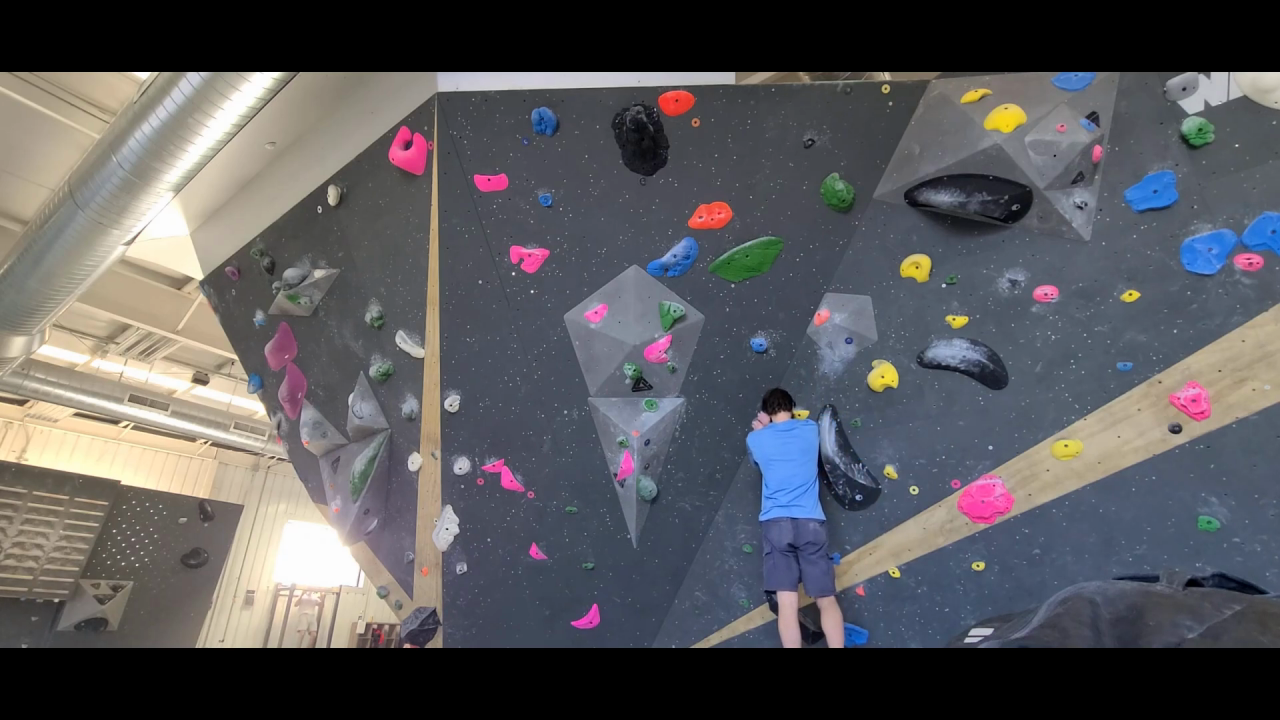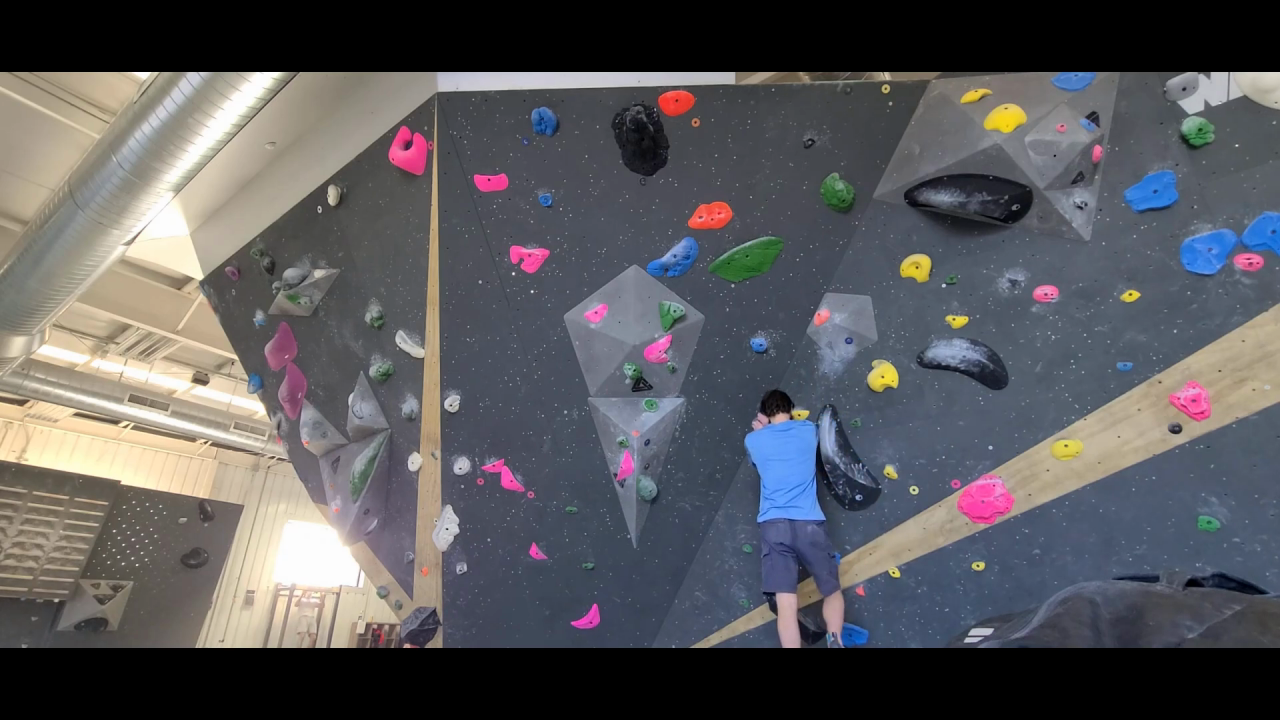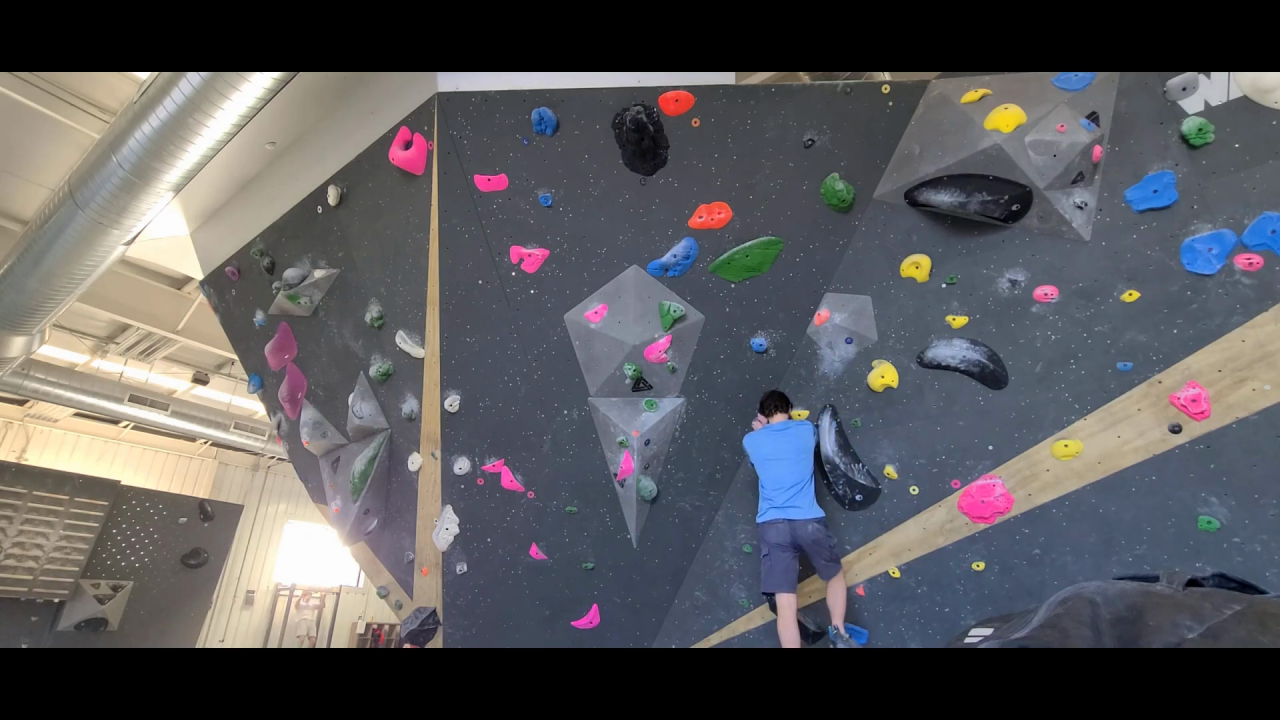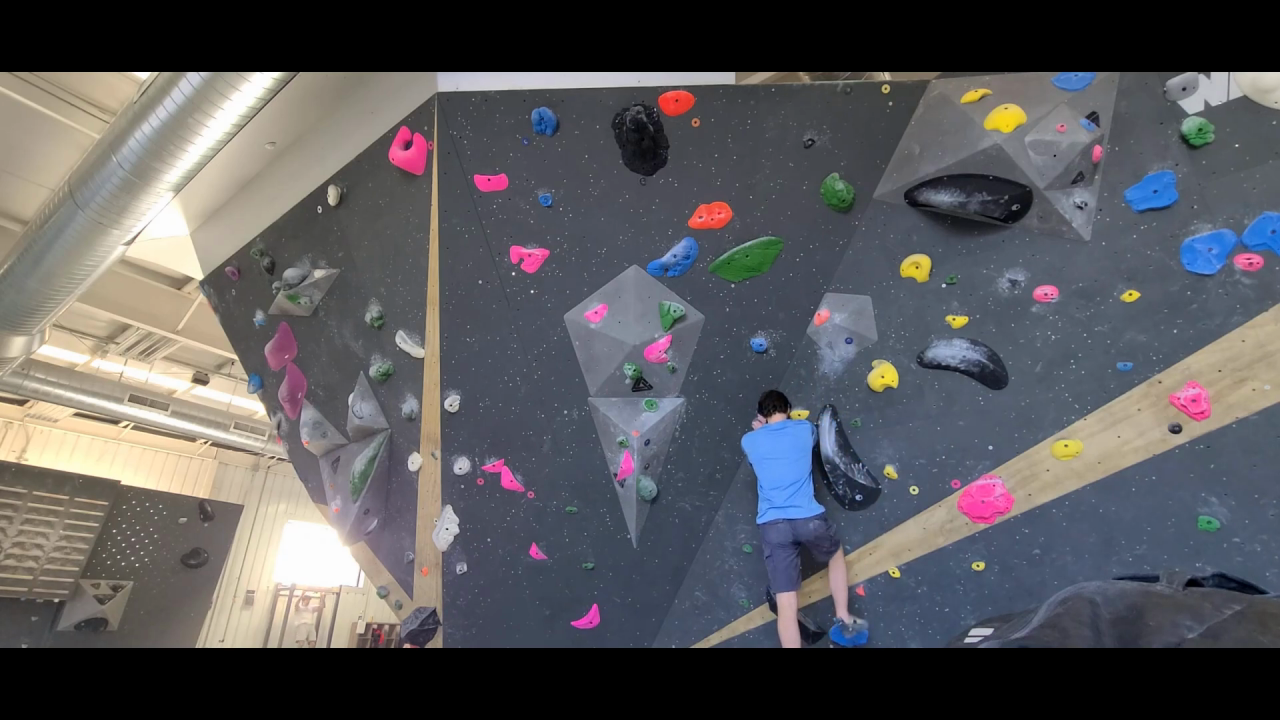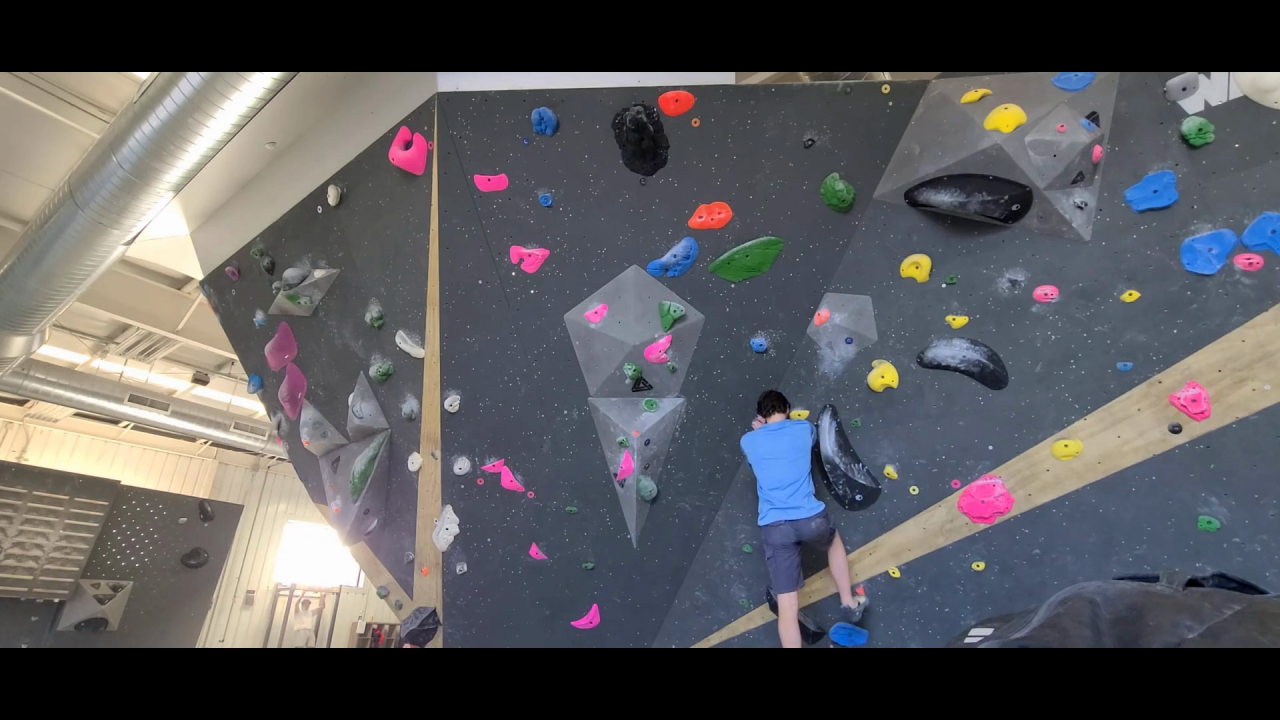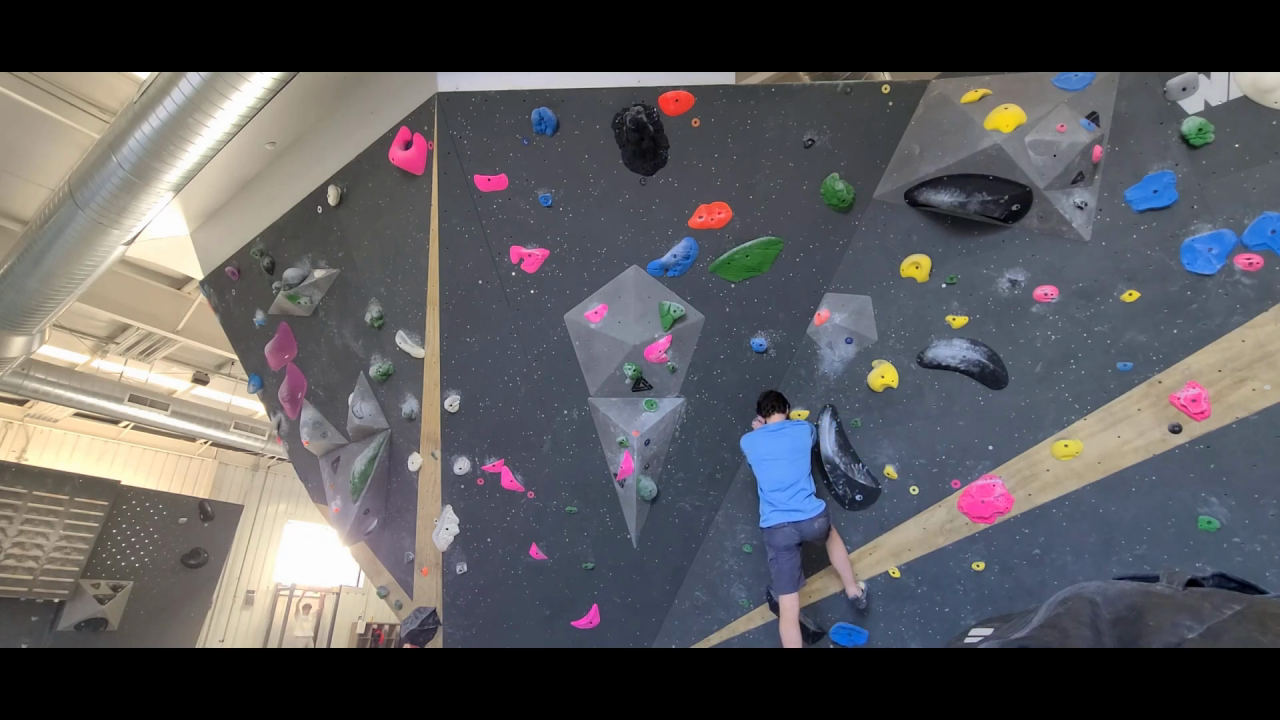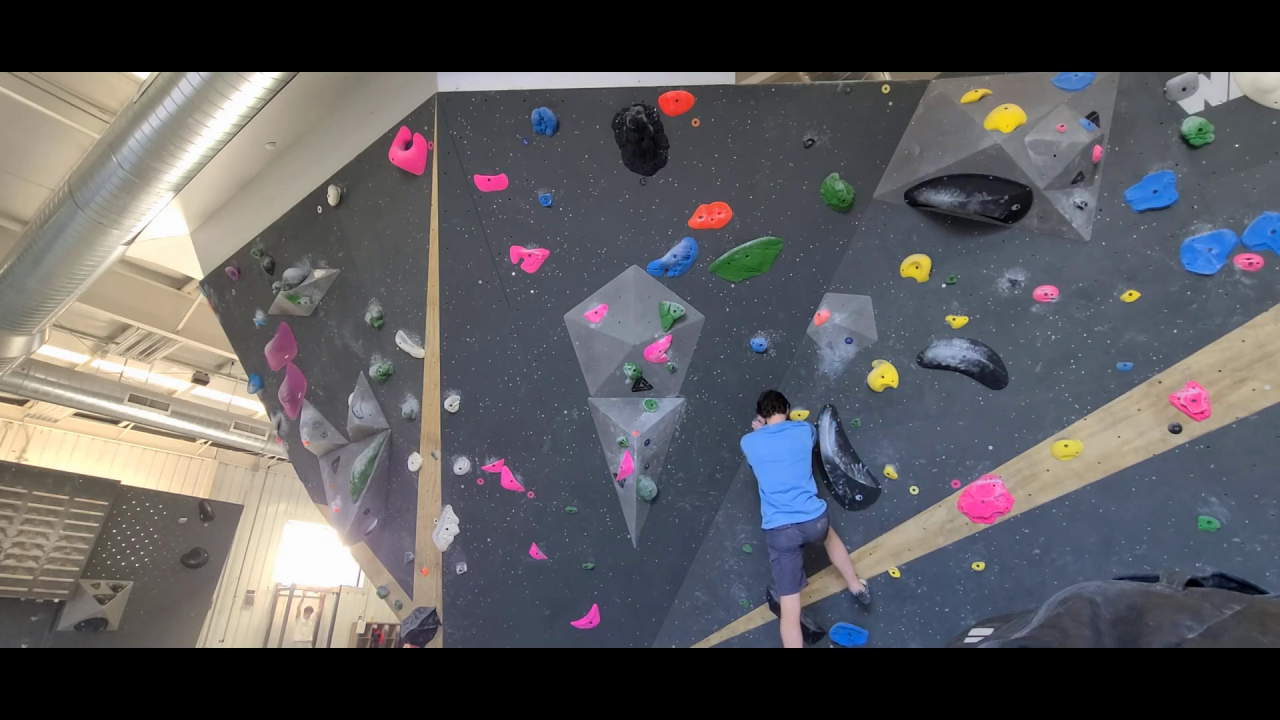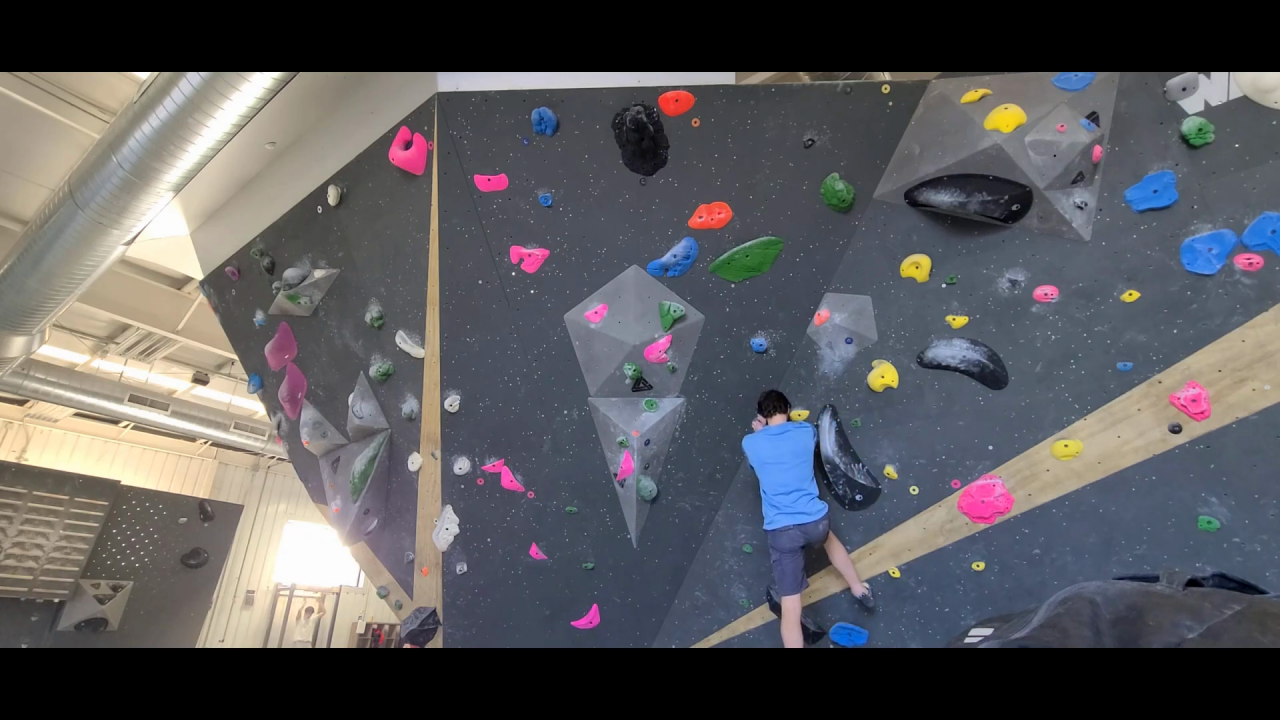
dt=0.1s
person 1, frame 1
left shoulder: (755, 439)
right shoulder: (811, 429)
left hip: (775, 525)
right hip: (811, 523)
left knee: (787, 603)
right knee: (826, 601)
right ankle: (838, 647)
person 1, frame 2
left shoulder: (753, 440)
right shoulder: (808, 430)
left hip: (773, 525)
right hip: (810, 523)
left knee: (786, 604)
right knee: (832, 593)
right ankle: (835, 640)
person 1, frame 3
left shoulder: (751, 440)
right shoulder: (806, 429)
left hip: (772, 526)
right hip: (809, 522)
left knee: (785, 604)
right knee: (835, 575)
right ankle: (838, 630)
person 1, frame 4
left shoulder: (749, 440)
right shoulder: (805, 429)
left hip: (773, 525)
right hip: (810, 520)
left knee: (786, 603)
right knee: (835, 554)
right ankle: (844, 619)
person 1, frame 5
left shoulder: (748, 441)
right shoulder: (804, 429)
left hip: (775, 526)
right hip: (811, 518)
left knee: (787, 604)
right knee: (833, 539)
right ankle: (848, 603)
person 1, frame 6
left shoulder: (748, 441)
right shoulder: (804, 430)
left hip: (777, 527)
right hip: (812, 518)
left knee: (788, 605)
right knee: (830, 533)
right ankle: (854, 590)
person 1, frame 7
left shoulder: (748, 442)
right shoulder: (804, 430)
left hip: (780, 529)
right hip: (814, 519)
left knee: (789, 606)
right knee: (829, 533)
right ankle: (857, 587)
person 1, frame 8
left shoulder: (750, 443)
right shoulder: (806, 431)
left hip: (781, 530)
right hip: (816, 520)
left knee: (790, 606)
right knee: (828, 538)
right ankle: (859, 590)
